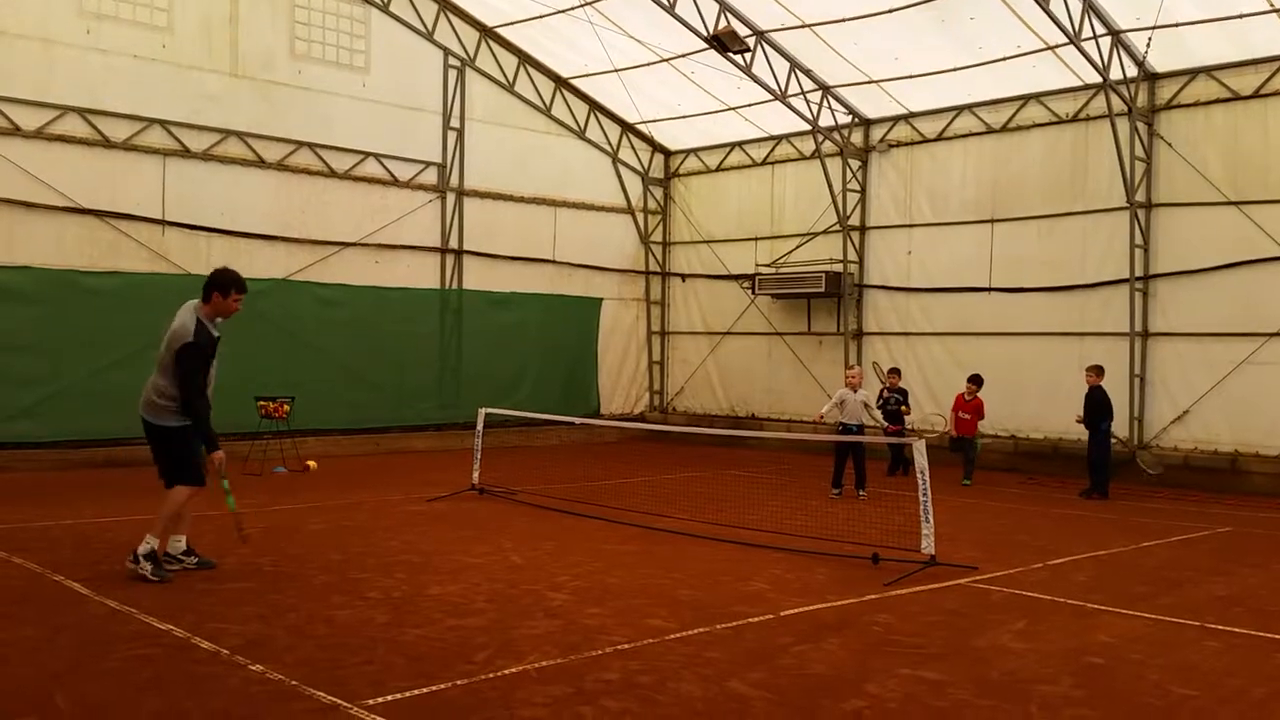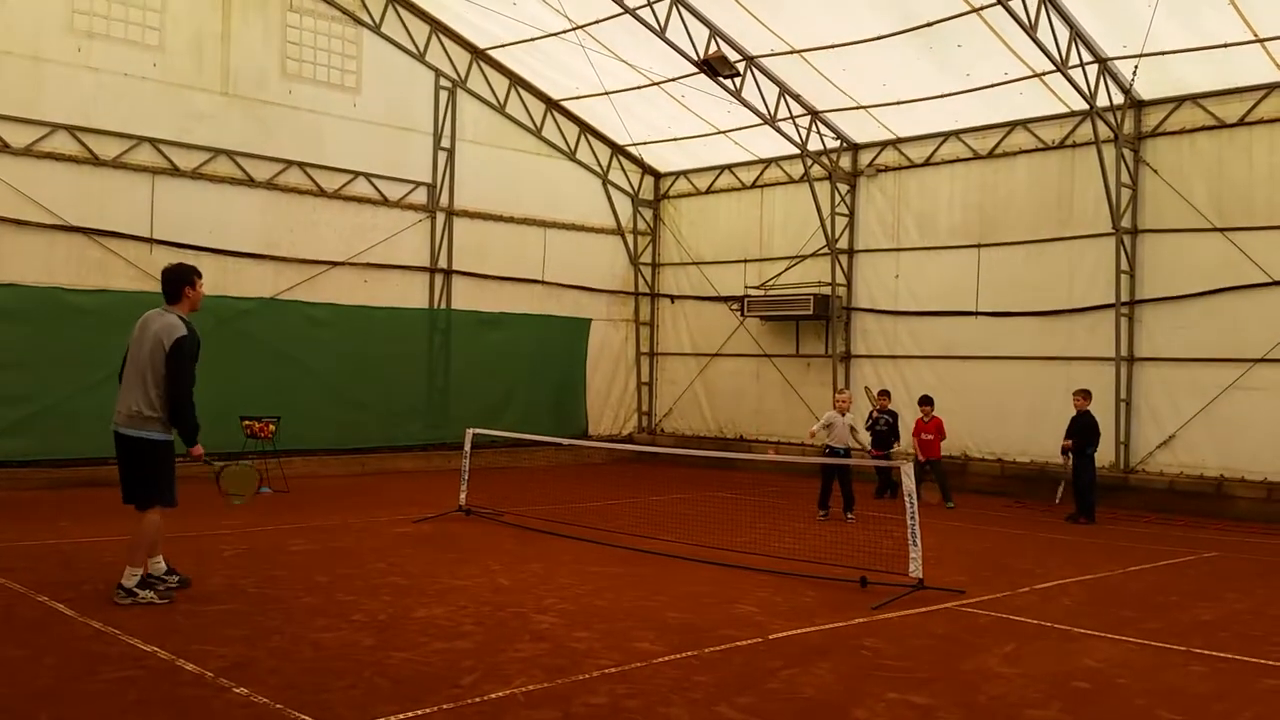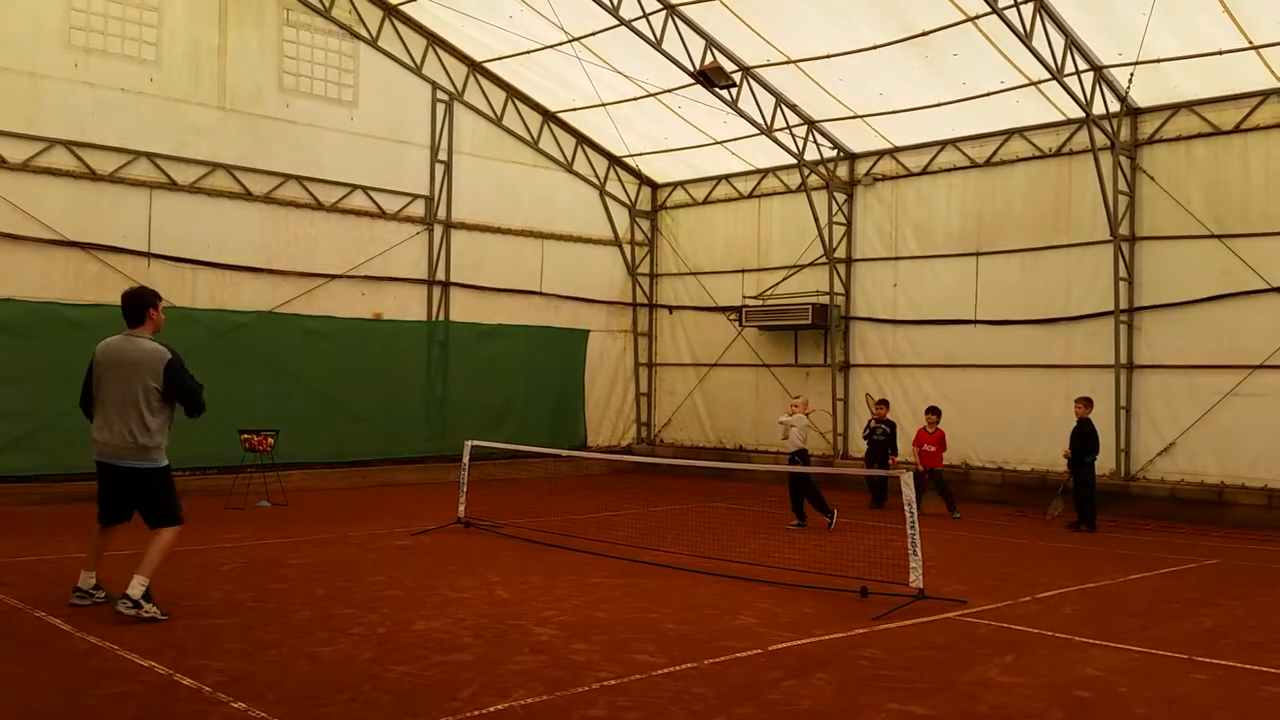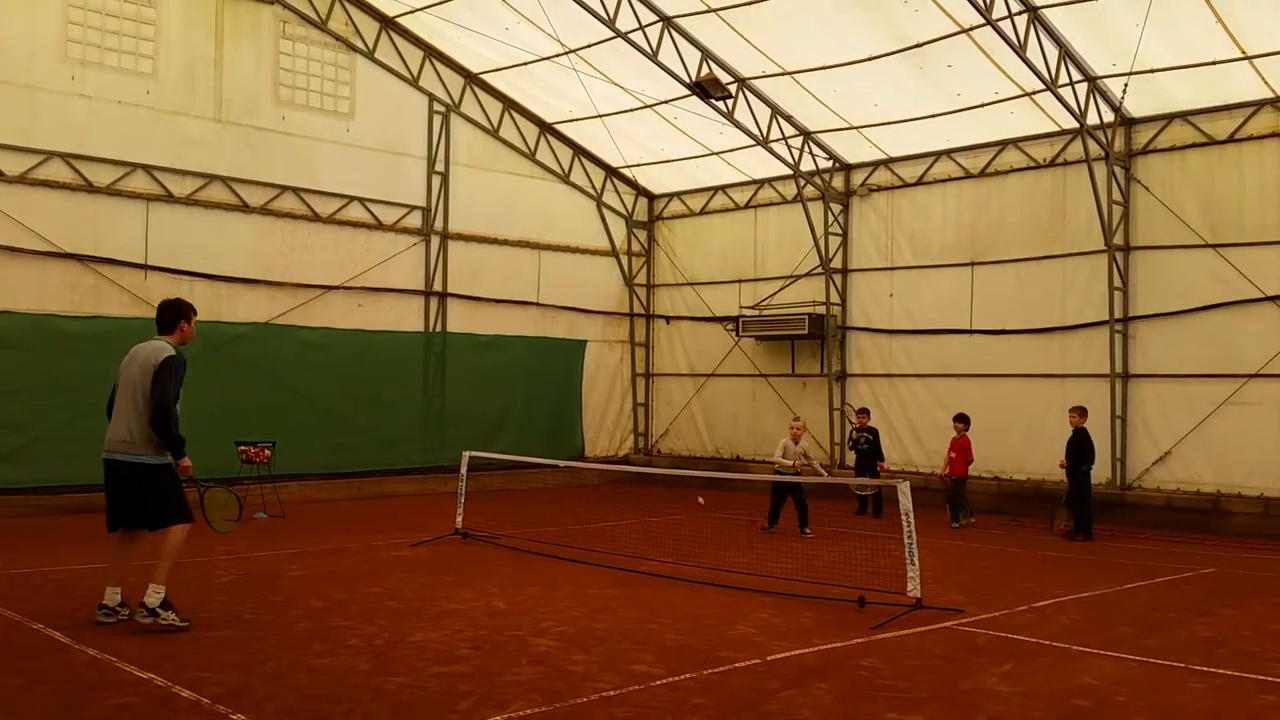
dt=1s
person 1, frame 1
left shoulder: (195, 312)
right shoulder: (196, 339)
right elbow: (195, 398)
right wrist: (213, 446)
left hip: (171, 412)
right hip: (168, 416)
left knee: (184, 482)
right knee: (188, 483)
left ankle: (177, 550)
right ankle: (144, 553)
person 1, frame 2
left shoulder: (147, 320)
right shoulder: (184, 334)
left elbow: (125, 373)
right elbow: (181, 394)
right wrist: (193, 440)
left hip: (125, 425)
right hip: (151, 432)
left knee: (148, 503)
right knee: (153, 505)
left ankle: (157, 569)
right ankle: (131, 584)
person 1, frame 3
left shoulder: (102, 350)
right shoulder: (163, 359)
left elbow: (86, 402)
right elbow: (196, 406)
right wrist: (182, 401)
left hip: (106, 455)
right hip: (146, 459)
left knee: (108, 522)
right knee: (168, 526)
left ankle: (85, 586)
right ankle: (136, 595)
person 1, frame 4
left shoulder: (135, 353)
right shoulder: (171, 358)
left elbow: (114, 406)
right elbow: (162, 411)
right wrist: (179, 452)
left hip: (116, 453)
right hip: (147, 457)
left knee: (127, 529)
right knee: (178, 524)
left ankle: (110, 603)
right ankle: (153, 601)
